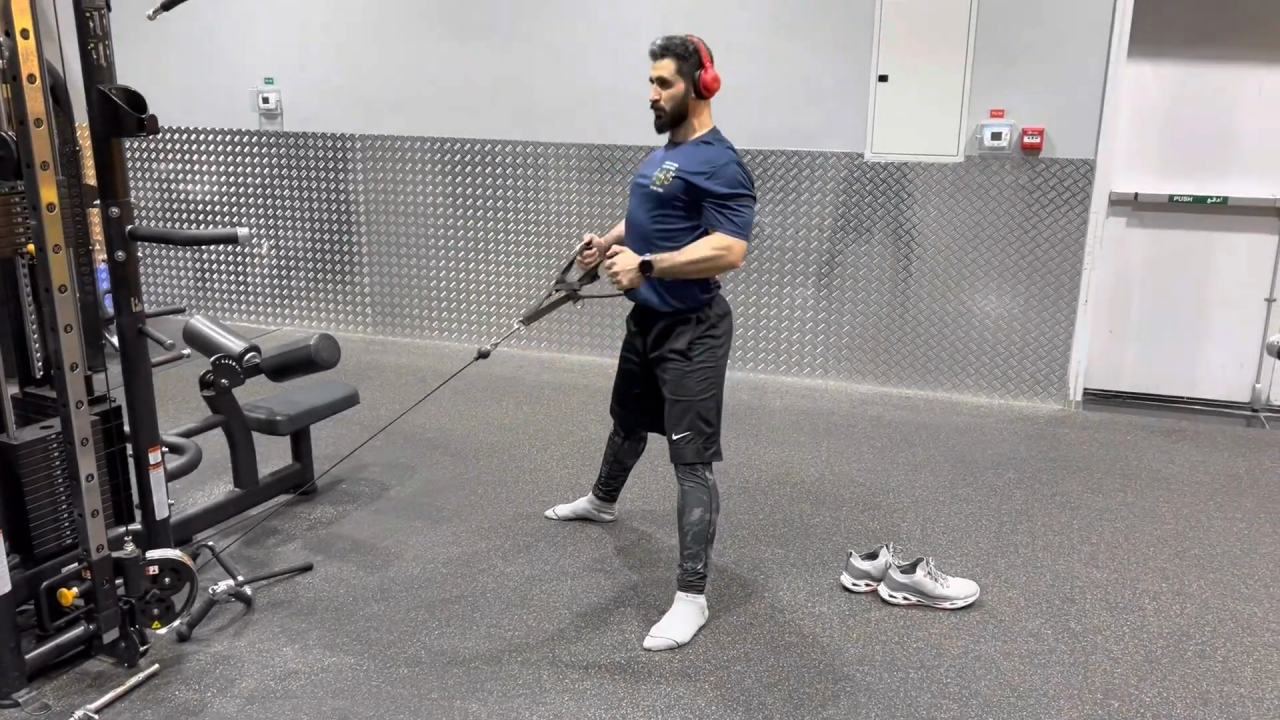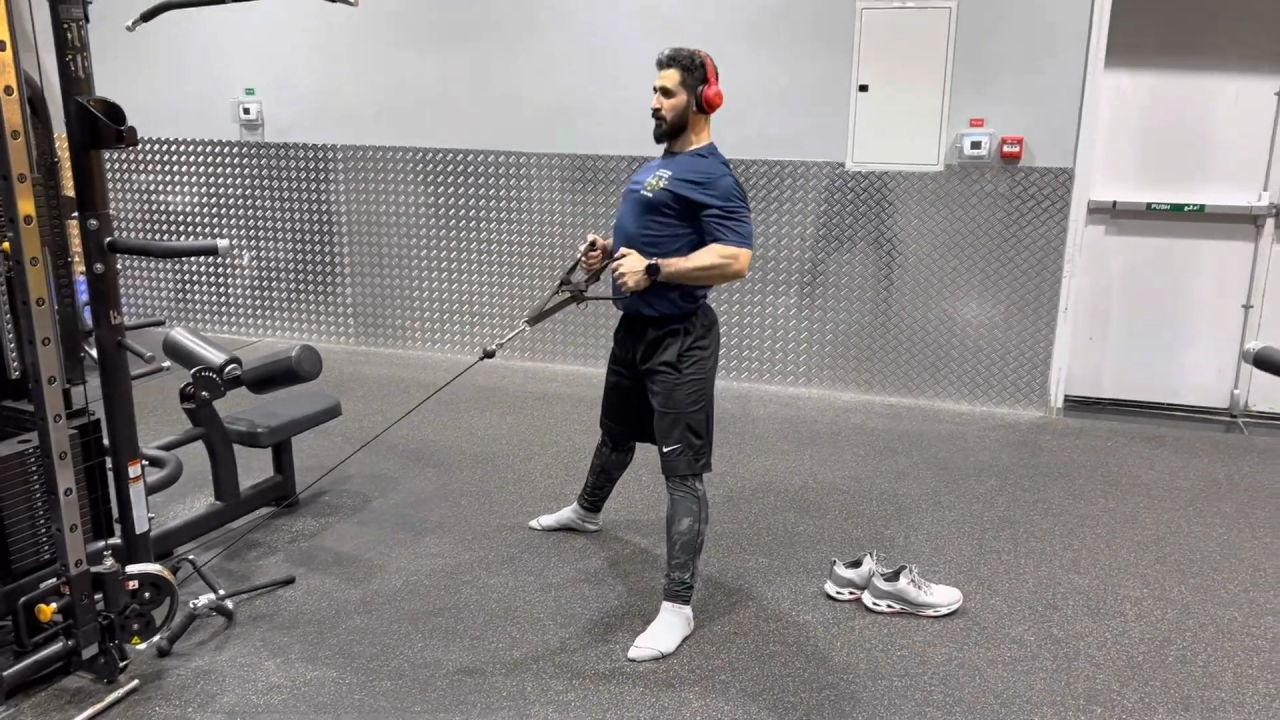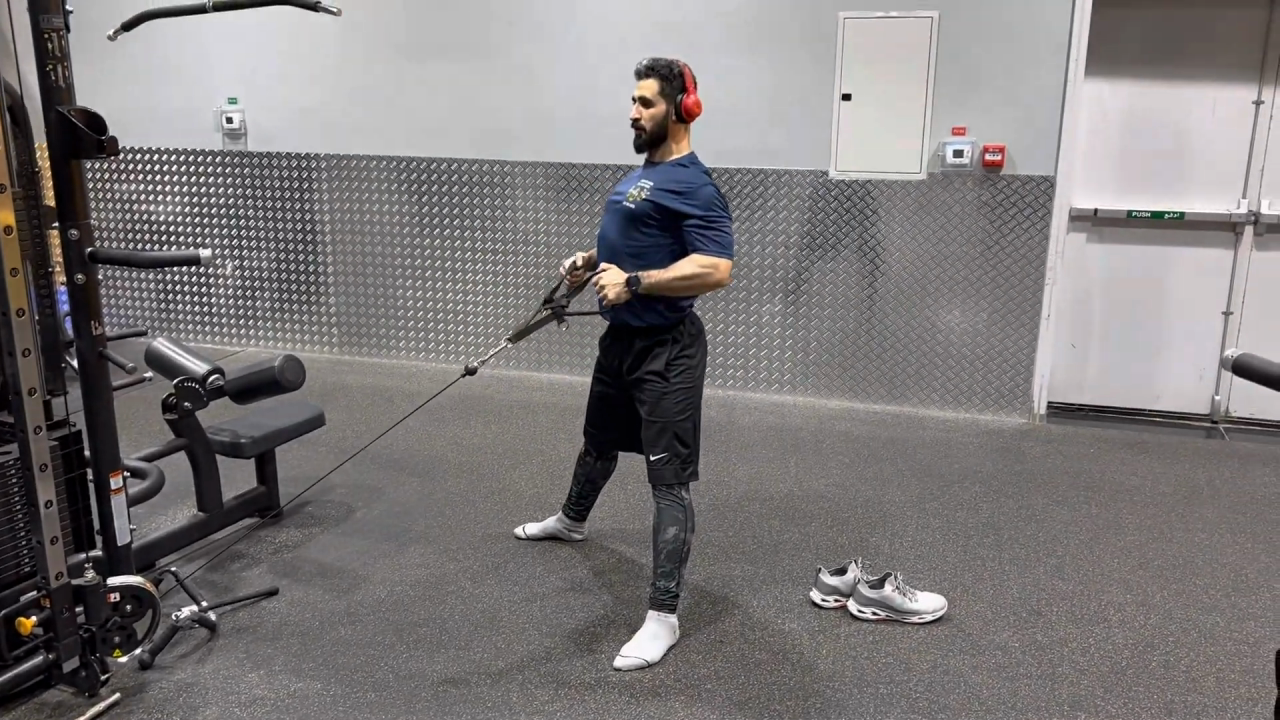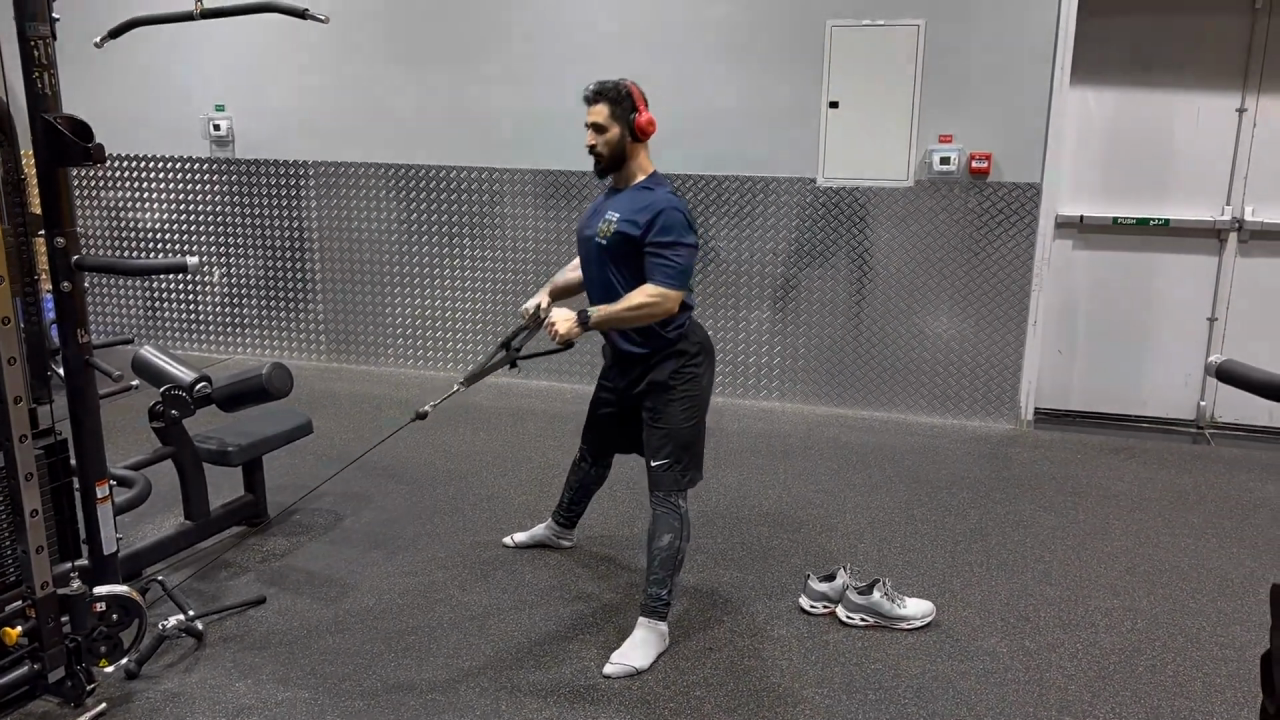
dt=0.5s
person 1, frame 1
left shoulder: (718, 164)
right shoulder: (664, 153)
left elbow: (729, 250)
left wrist: (647, 265)
right wrist: (609, 242)
left hip: (692, 330)
right hip: (647, 318)
left knee: (691, 459)
right knee: (628, 422)
left ankle: (692, 597)
right ankle: (602, 501)
person 1, frame 2
left shoulder: (711, 176)
right shoulder: (660, 164)
left elbow: (735, 259)
left wrist: (653, 269)
right wrist: (609, 247)
left hip: (679, 338)
right hip: (634, 327)
left knee: (682, 469)
right knee: (616, 432)
left ankle: (678, 607)
right ankle: (587, 510)
person 1, frame 3
left shoulder: (692, 185)
right shoulder: (641, 173)
left elbow: (716, 269)
left wrist: (634, 282)
right wrist: (589, 260)
left hip: (667, 349)
right hip: (620, 337)
left knee: (669, 479)
right knee: (598, 441)
left ankle: (663, 616)
right ankle: (571, 519)
person 1, frame 4
left shoulder: (661, 208)
right shoulder: (608, 196)
left elbow: (665, 298)
right elbow: (592, 262)
left wrist: (585, 319)
right wrist: (552, 290)
left hip: (673, 364)
right hip: (625, 358)
left knee: (666, 491)
right knee: (593, 450)
left ankle: (653, 624)
right ankle: (561, 527)
